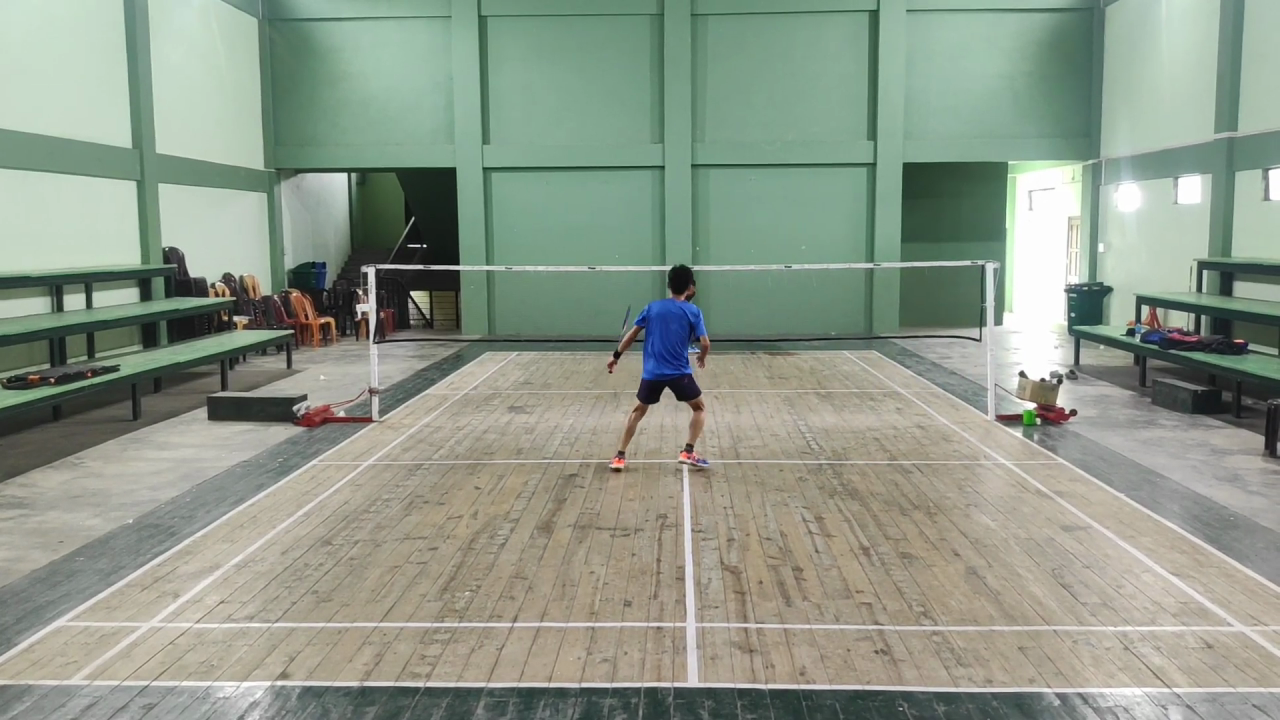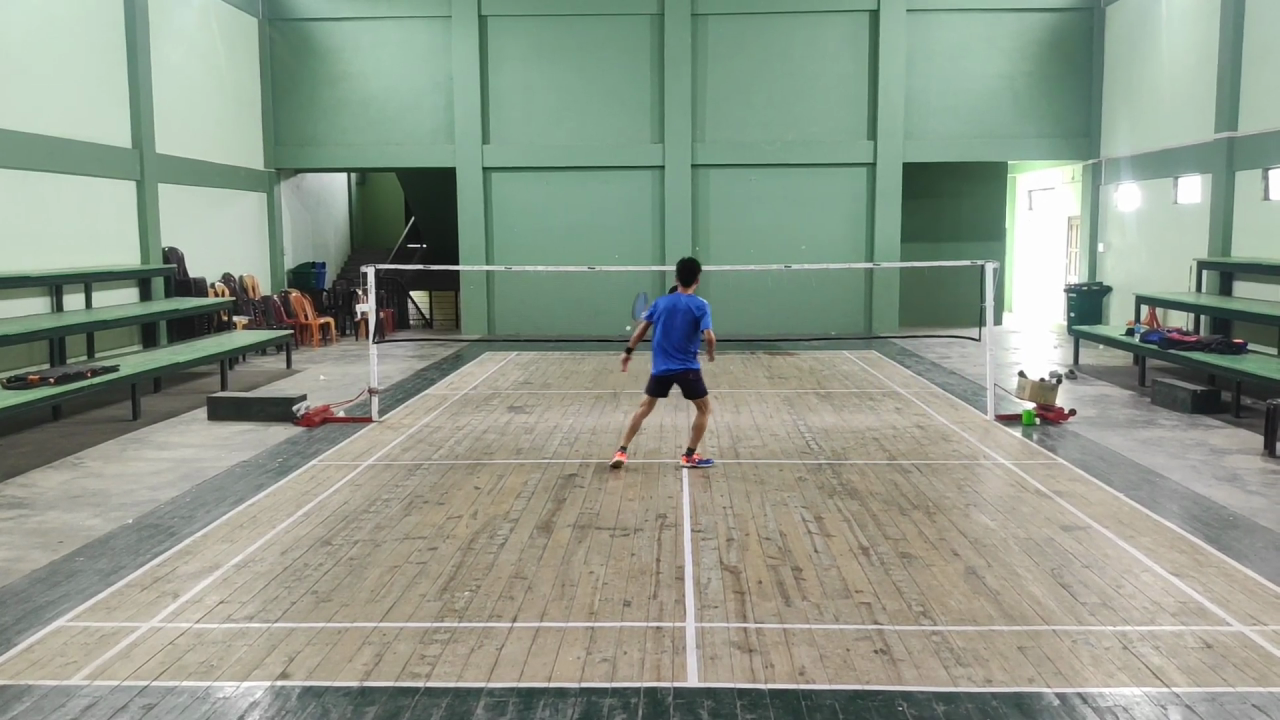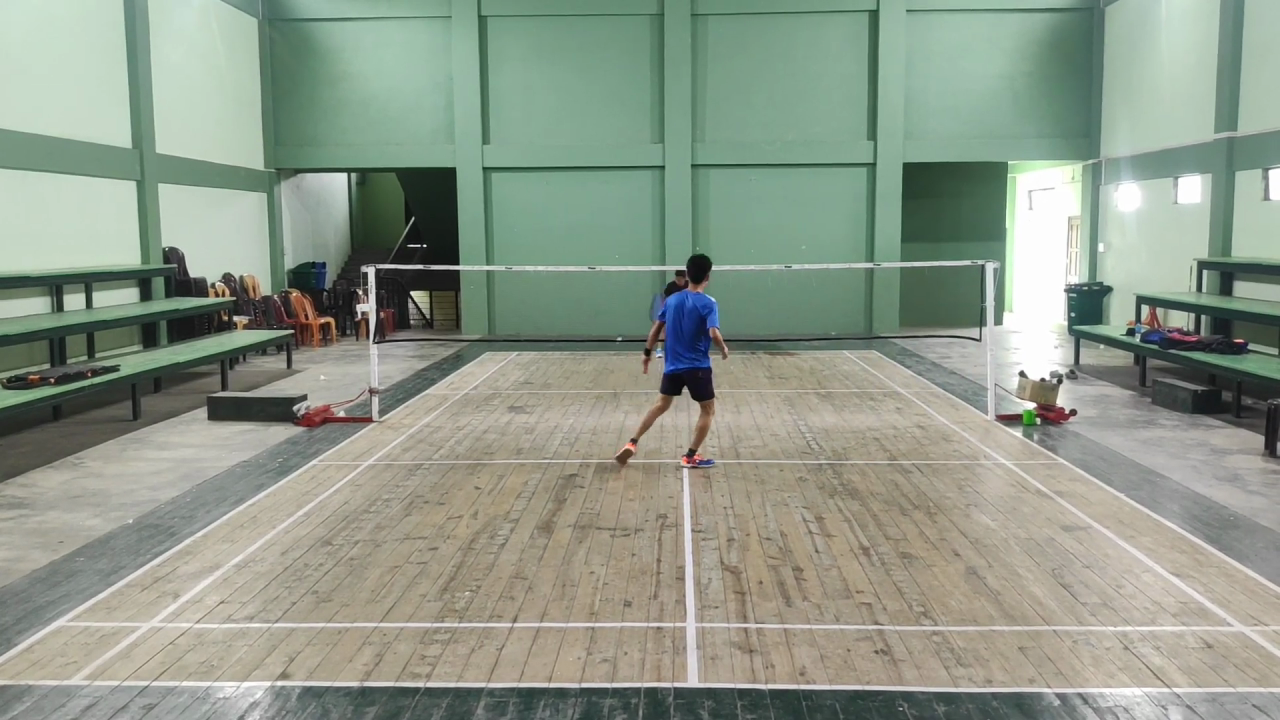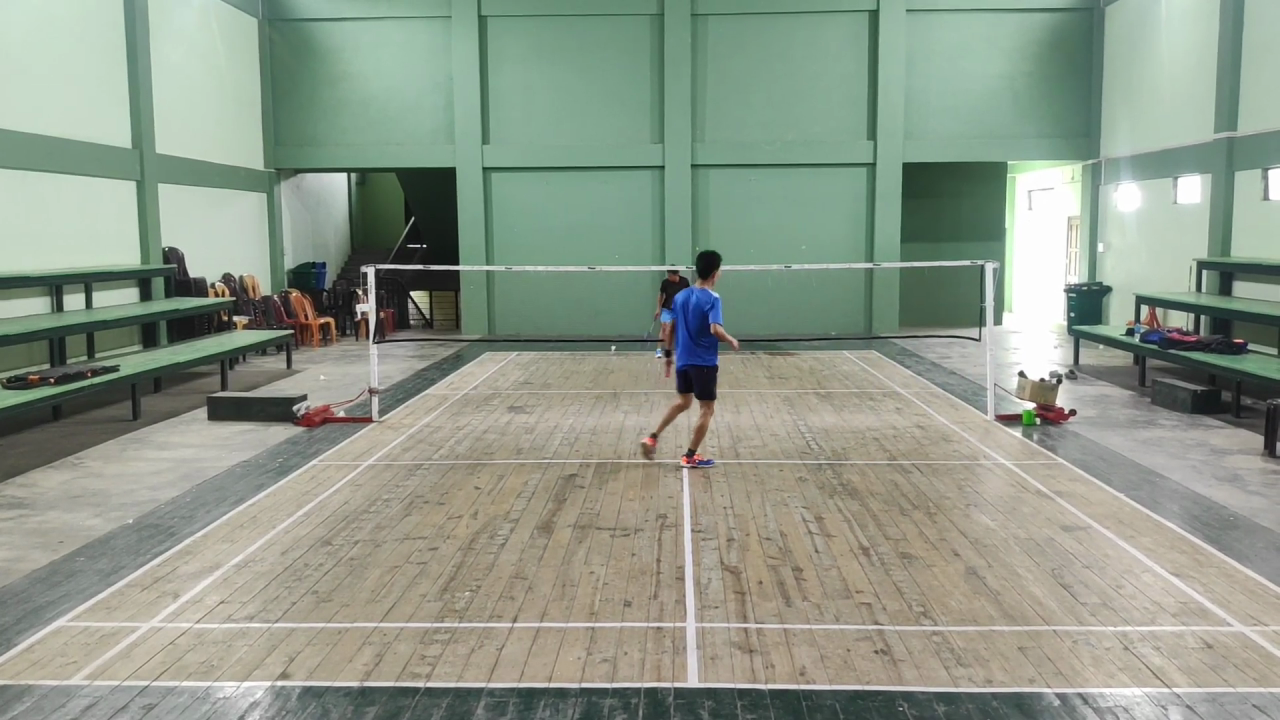
dt=0.1s
person 1, frame 1
left shoulder: (653, 308)
right shoulder: (693, 312)
left elbow: (631, 334)
right elbow: (705, 343)
left wrist: (616, 356)
right wrist: (701, 359)
left hip: (652, 372)
right hip: (679, 373)
left knee: (638, 412)
right knee: (699, 408)
left ankle: (620, 457)
right ankle: (688, 452)
person 1, frame 2
left shoulder: (661, 302)
right shoulder: (701, 306)
left elbow: (641, 330)
right elbow: (709, 337)
left wrist: (628, 352)
right wrist: (711, 352)
left hip: (661, 367)
right hip: (687, 368)
left knee: (645, 407)
right knee: (704, 409)
left ankle: (622, 452)
right ankle: (690, 455)
person 1, frame 3
left shoulder: (671, 301)
right shoulder: (708, 303)
left elbow: (655, 330)
right elbow: (714, 335)
left wrist: (647, 353)
right wrist: (723, 348)
left hip: (673, 365)
right hip: (697, 366)
left knee: (660, 406)
right knee: (708, 411)
left ankle: (631, 444)
right ankle: (690, 456)
person 1, frame 4
left shoulder: (680, 296)
right shoulder: (712, 299)
left elbow: (670, 329)
right elbow: (715, 330)
left wrist: (668, 354)
right wrist: (731, 341)
left hip: (683, 361)
right hip: (704, 363)
left knee: (682, 402)
right knee: (707, 410)
left ankle: (652, 438)
right ankle: (690, 456)
